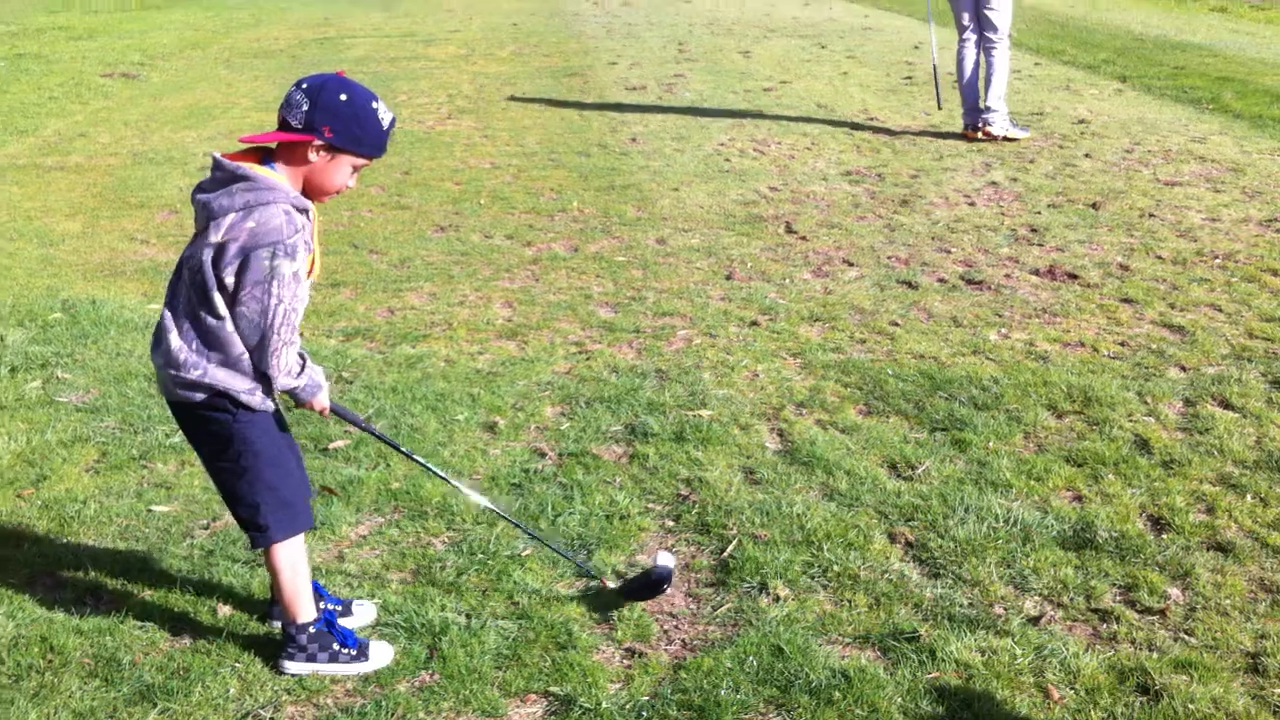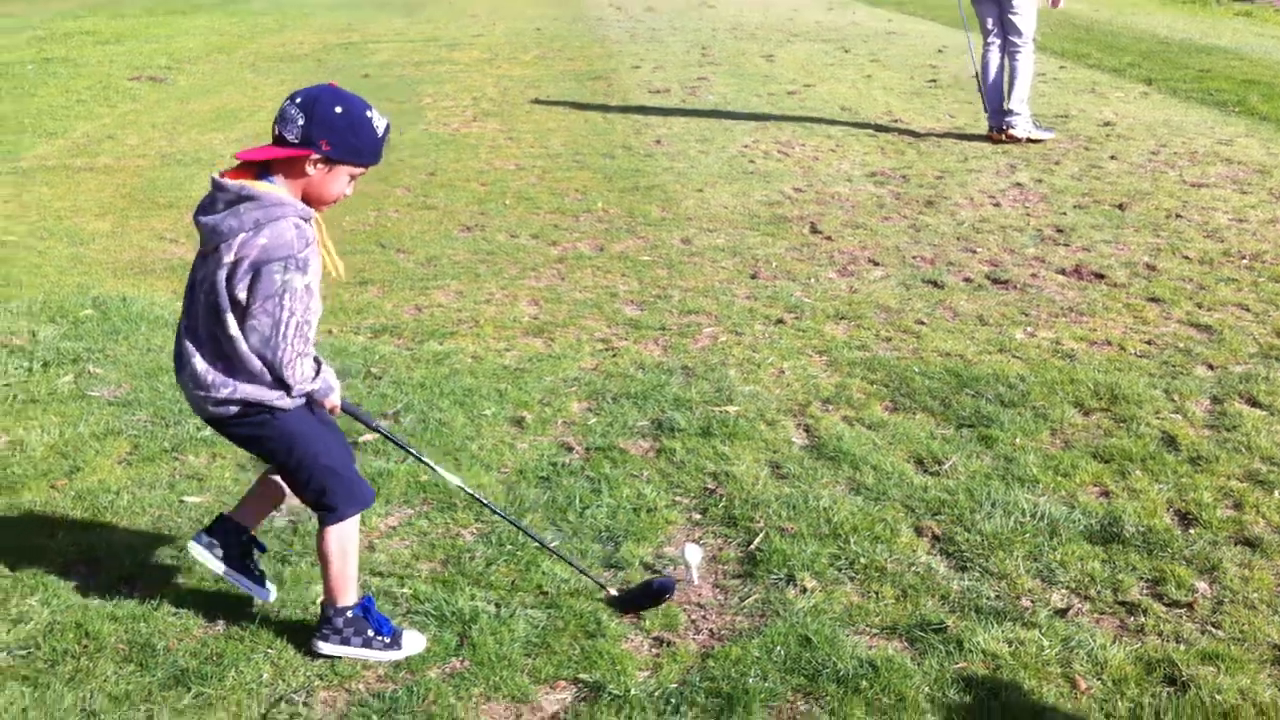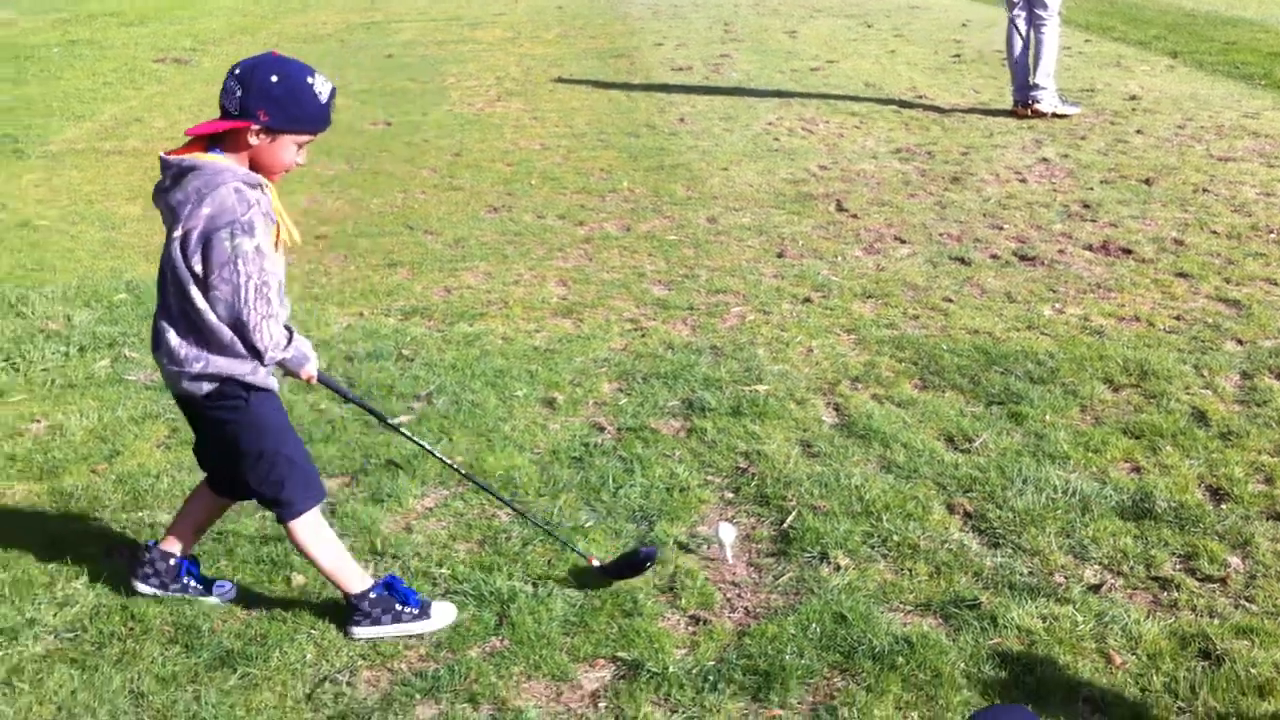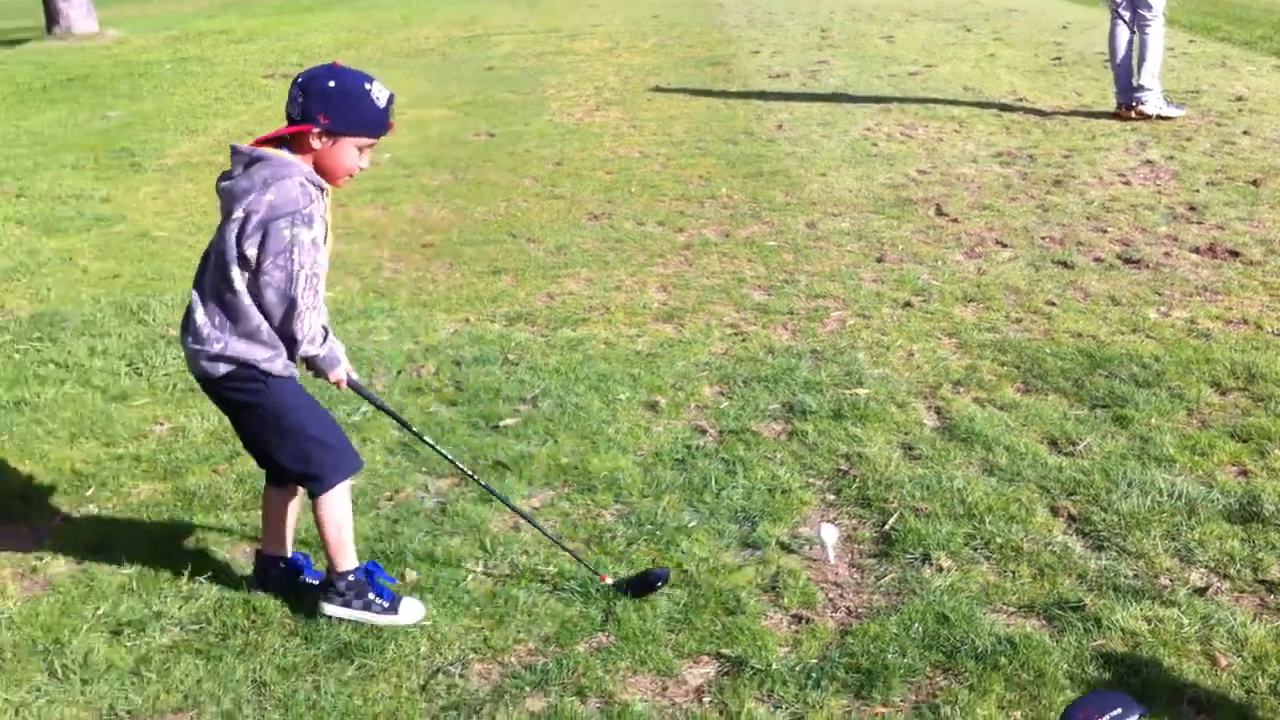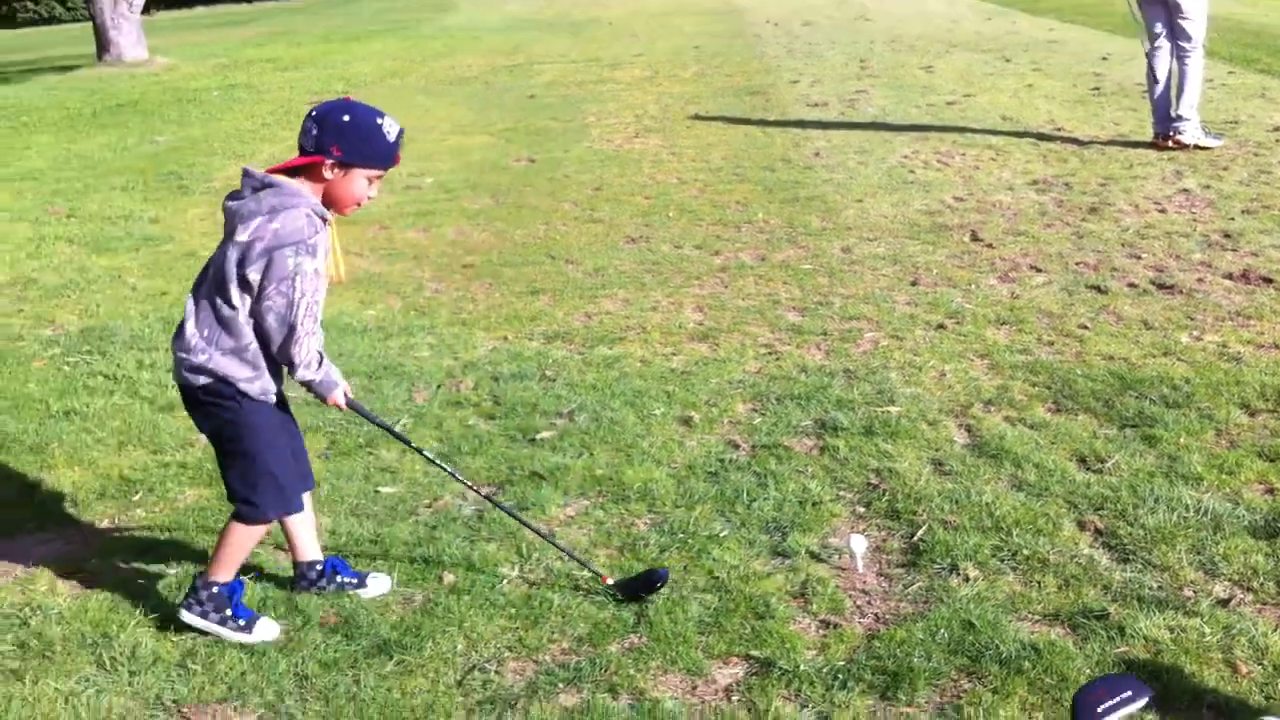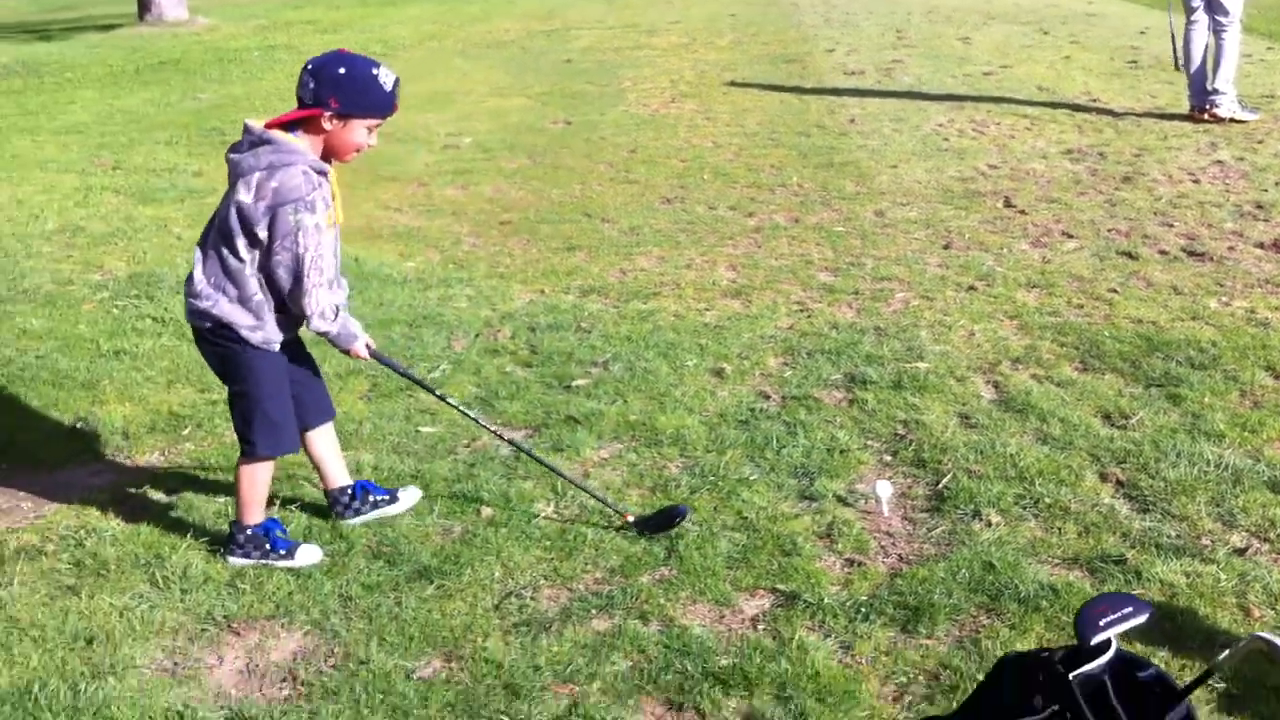
dt=0.2s
person 1, frame 1
left shoulder: (255, 189)
right shoulder: (277, 227)
right elbow: (270, 338)
left wrist: (301, 374)
right wrist: (309, 383)
left hip: (225, 371)
right hip: (220, 387)
left knee: (287, 486)
right knee: (279, 506)
left ankle: (295, 595)
right ankle: (307, 637)
person 1, frame 2
left shoulder: (246, 196)
right shoulder: (285, 242)
right elbow: (282, 347)
left wrist: (312, 380)
right wrist: (323, 385)
left hip: (225, 371)
right hip: (246, 391)
left knee: (322, 453)
right knee: (343, 491)
left ankle: (229, 535)
right ankle: (344, 620)
person 1, frame 3
left shoulder: (214, 178)
right shoulder: (234, 208)
right elbow: (252, 315)
left wrist: (286, 348)
right wrist: (297, 355)
left hip: (202, 360)
right hip: (222, 372)
left knee: (239, 473)
right knee: (296, 489)
left ankle: (164, 563)
right ankle: (369, 601)
person 1, frame 4
left shoulder: (272, 179)
right shoulder: (296, 202)
right elbow: (294, 304)
left wrist: (319, 349)
right wrist: (328, 356)
left hip: (233, 350)
right hip: (245, 359)
left knee: (290, 462)
right knee: (331, 462)
left ankle: (277, 564)
right ankle: (348, 582)
person 1, frame 5
left shoulder: (281, 206)
right shoulder: (298, 232)
right elbow: (290, 328)
left wrist: (317, 371)
right wrist: (324, 379)
left hip: (233, 366)
right hip: (227, 375)
left knee: (287, 473)
right knee: (269, 492)
left ankle: (315, 569)
right ankle: (210, 595)
person 1, frame 6
left shoulder: (290, 156)
right shoulder: (297, 187)
left elbow: (312, 261)
right elbow: (304, 279)
left wrist: (339, 314)
right wrist: (345, 332)
left hip: (261, 311)
right hip: (237, 319)
left knee: (311, 402)
right knee: (270, 429)
left ankle: (344, 493)
right ankle: (249, 535)
